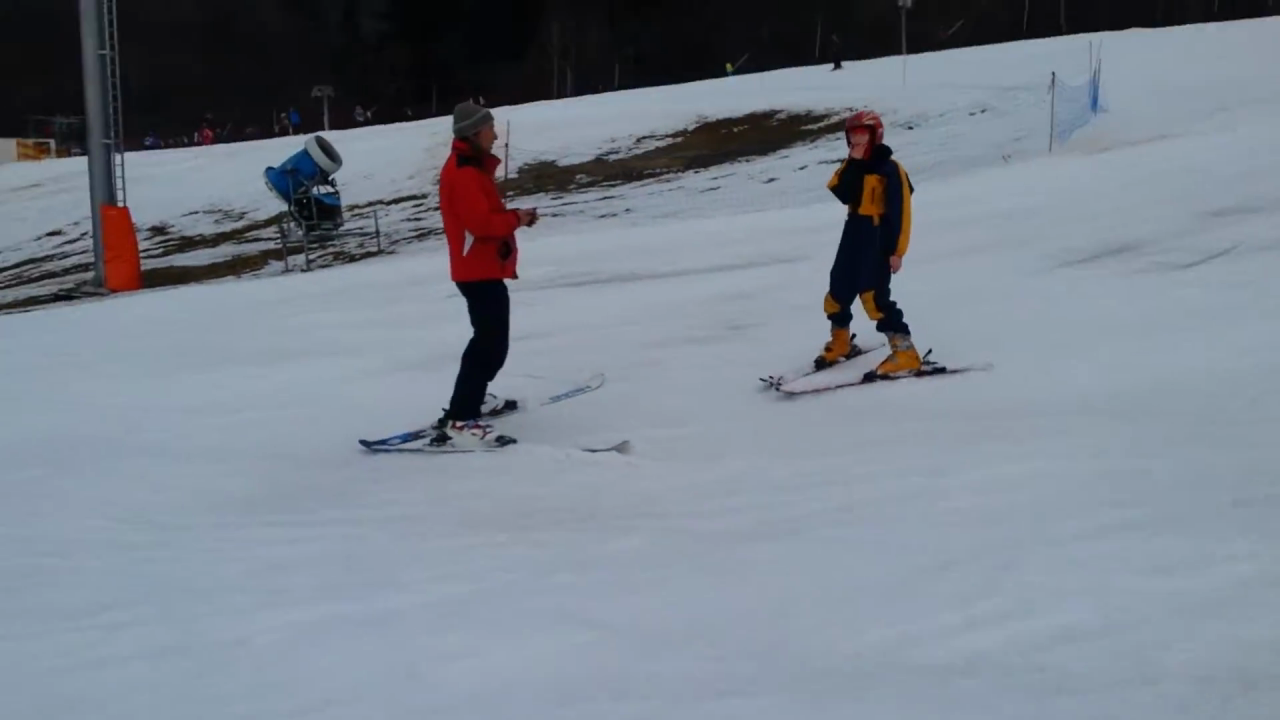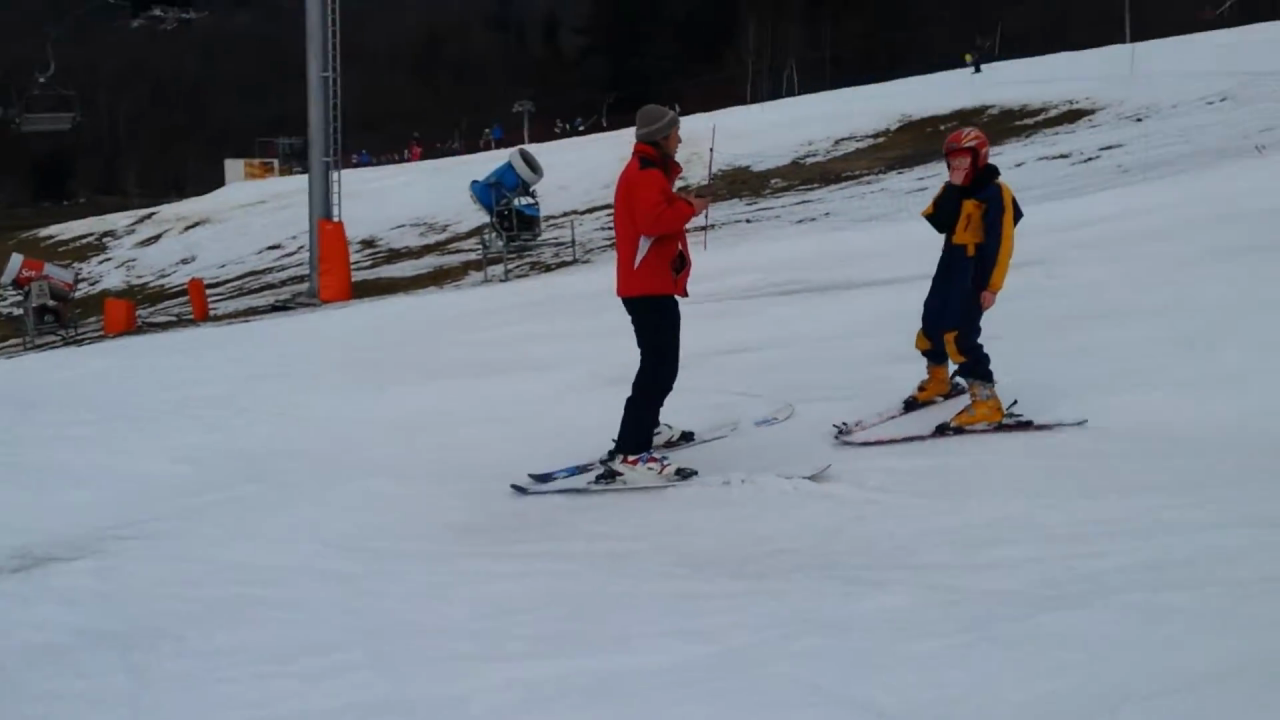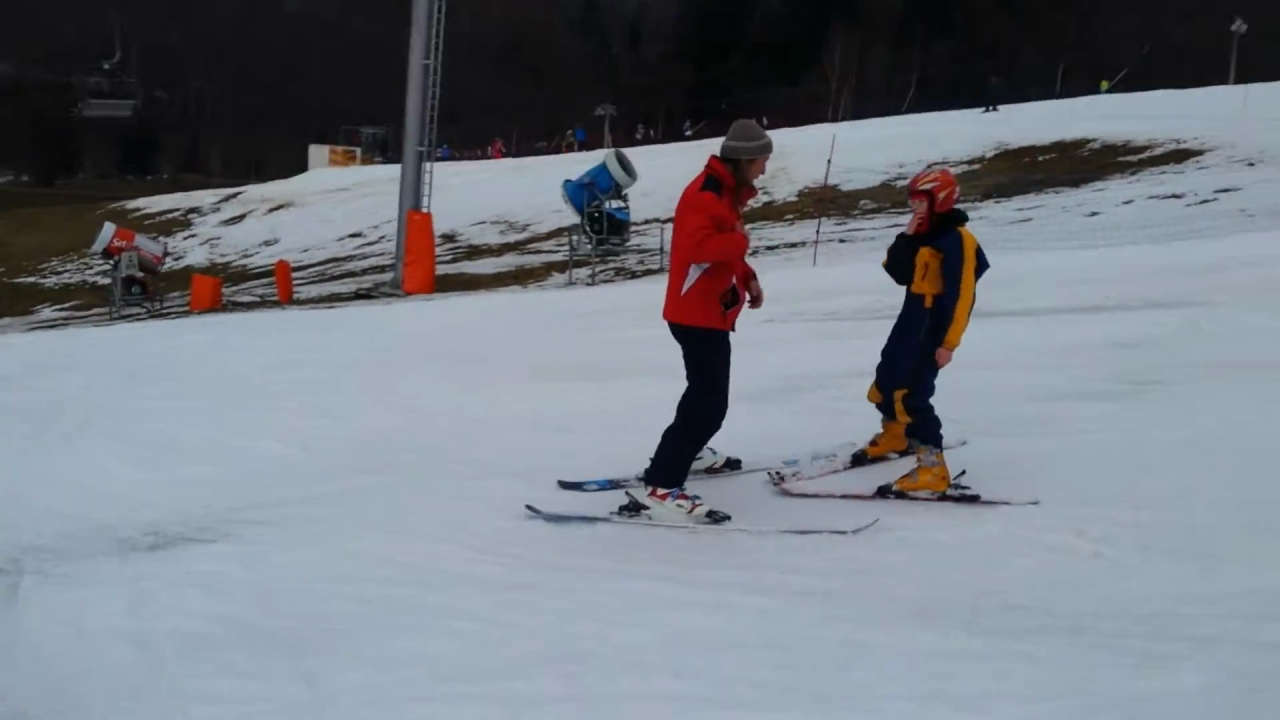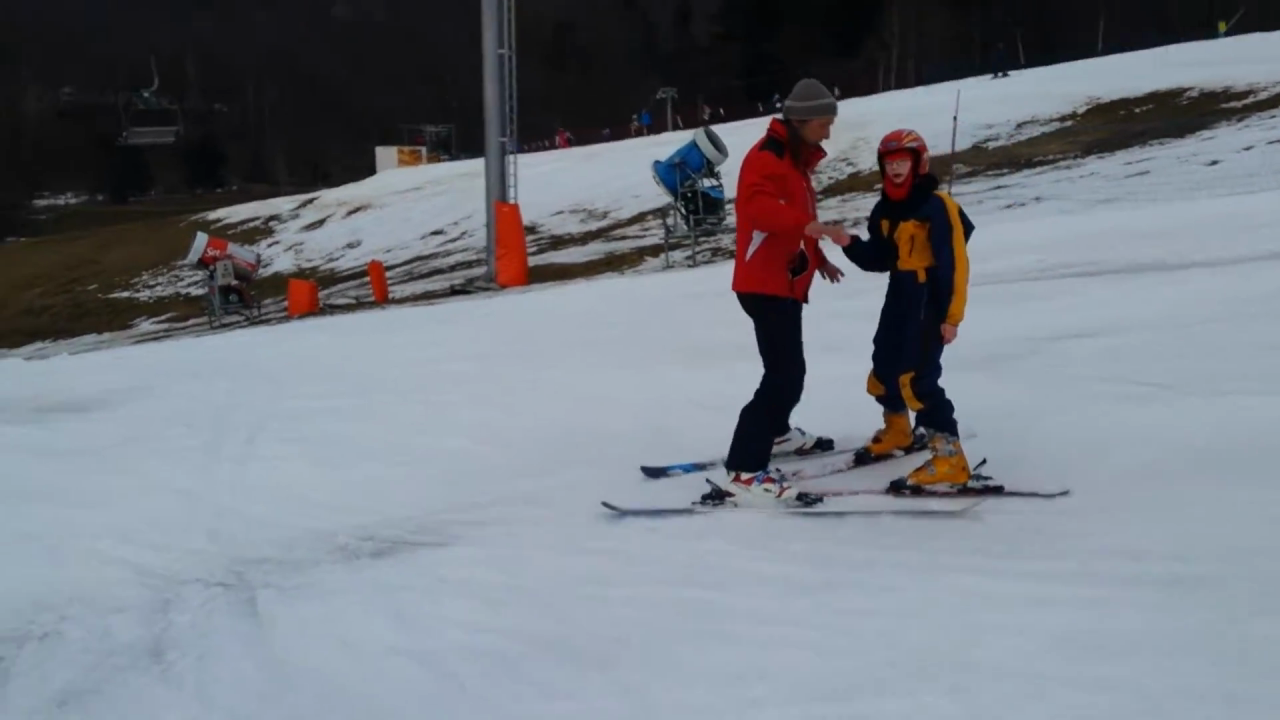
dt=1s
person 1, frame 1
left shoulder: (469, 166)
right shoulder: (465, 171)
right elbow: (480, 223)
left wrist: (515, 215)
right wrist: (516, 219)
left hip: (482, 267)
right hip: (479, 270)
left knee: (487, 338)
right knee: (492, 345)
left ankle: (473, 399)
right ankle: (460, 420)
person 1, frame 2
left shoulder: (645, 170)
right shoulder: (647, 173)
right elbow: (654, 221)
left wrist: (679, 203)
right wrist: (689, 207)
left hip: (649, 282)
right hip: (649, 285)
left knee: (658, 362)
right knee: (660, 367)
left ankle: (645, 428)
right ankle: (630, 452)
person 1, frame 3
left shoulder: (722, 191)
right shoulder: (706, 193)
right elbow: (699, 245)
left wrist: (747, 278)
right wrist: (739, 241)
left hip: (706, 310)
right hip: (699, 314)
left knee: (704, 389)
right knee: (710, 404)
left ankle: (688, 451)
person 1, frame 4
left shoulder: (794, 157)
right shoulder: (768, 155)
right elbow: (752, 205)
left wrist: (817, 256)
right wrist: (806, 226)
left hip: (783, 282)
right hip: (766, 284)
left knee: (786, 367)
right knee: (785, 377)
left ankle: (776, 432)
person 2, frame 1
left shoulder: (889, 169)
right shoulder: (852, 165)
left elbow: (900, 212)
right elbow: (842, 193)
left wrist: (897, 250)
right wrist: (853, 164)
left hip: (878, 237)
right hip: (852, 233)
left knee: (873, 295)
right knee: (838, 291)
left ankle: (905, 352)
right ankle: (840, 342)
person 2, frame 2
left shoulder: (994, 192)
right shoulder: (955, 188)
left elbow: (1001, 242)
right elbow: (941, 224)
left wrist: (992, 285)
right wrist: (951, 190)
left hip: (975, 269)
right hip: (950, 263)
left knee: (958, 335)
right knee: (931, 326)
left ankle: (986, 402)
right ankle: (938, 381)
person 2, frame 3
left shoulder: (957, 240)
right shoulder: (921, 233)
left elbow: (961, 295)
right elbow: (901, 275)
left wrist: (949, 341)
right wrist: (905, 238)
left hip: (934, 322)
right hip: (911, 316)
left knee: (909, 392)
right knee: (885, 379)
left ankle: (933, 468)
right ankle: (894, 435)
person 2, frame 4
left shoulder: (937, 206)
right shoulder: (884, 209)
left elbow: (955, 264)
right elbow: (879, 259)
left wrist: (952, 315)
right wrist: (851, 245)
left hip: (930, 298)
right hip: (899, 295)
left knee: (915, 376)
right knee: (884, 367)
right ankle: (898, 431)
